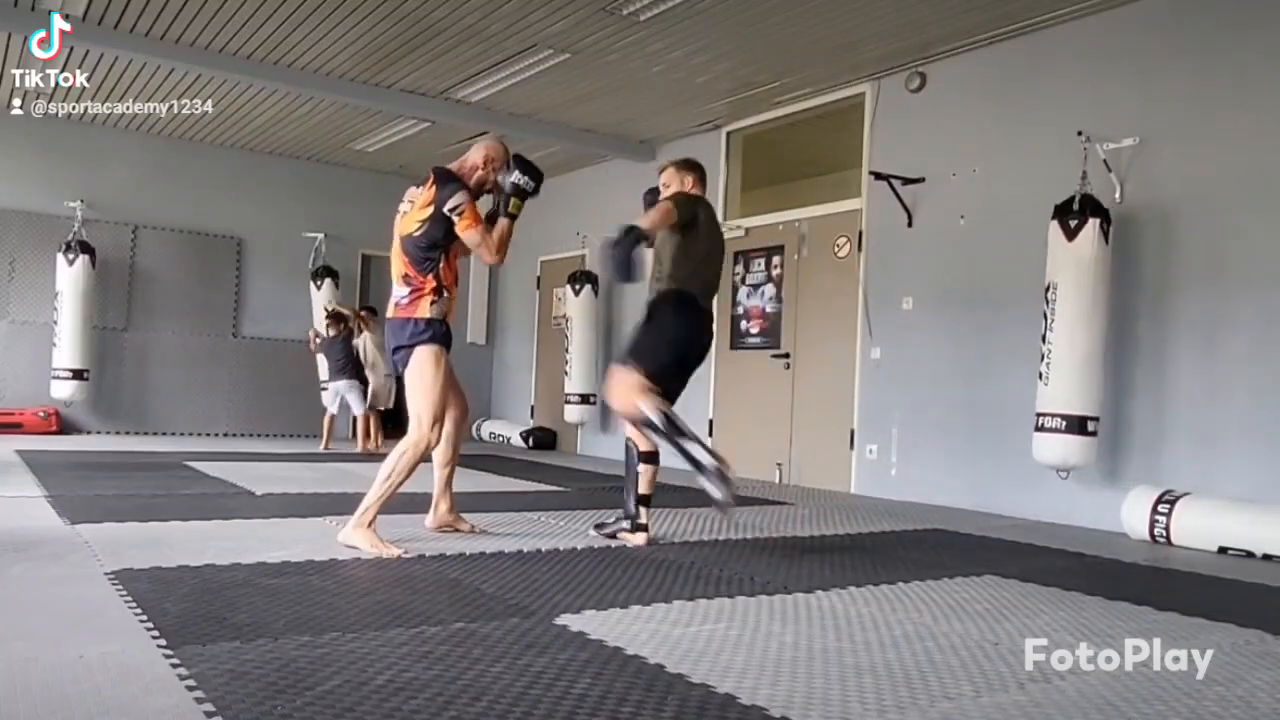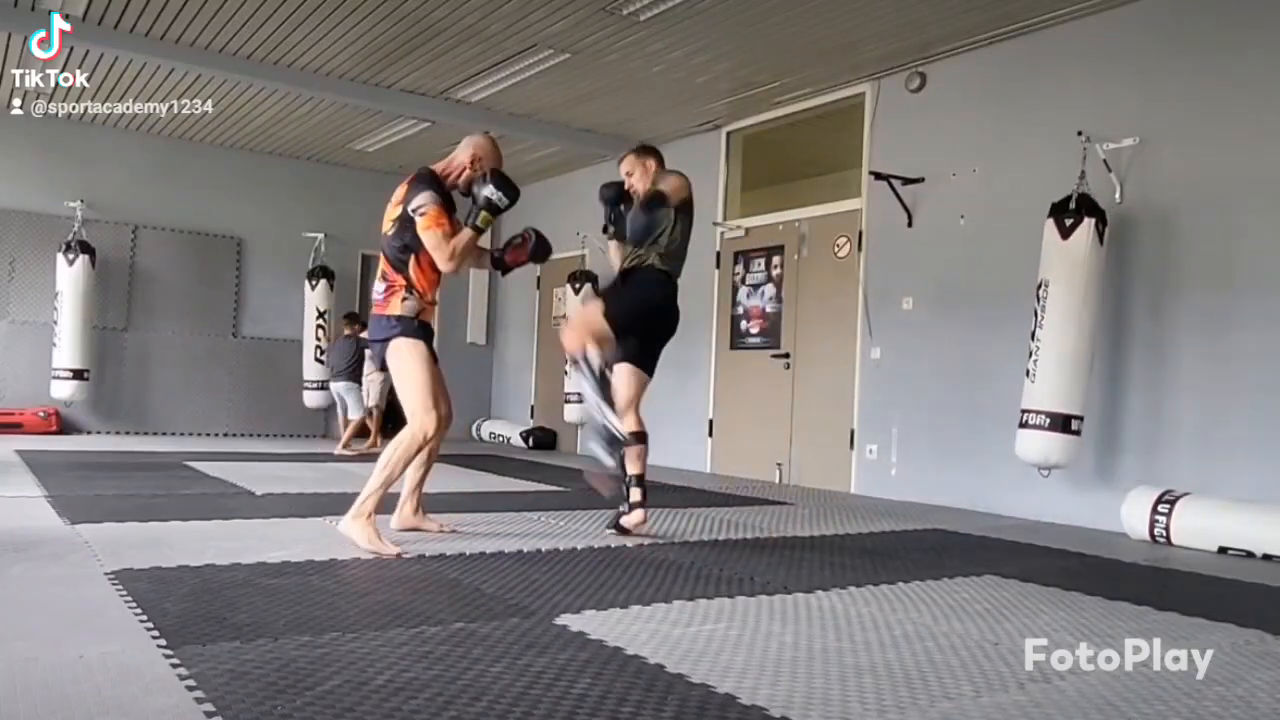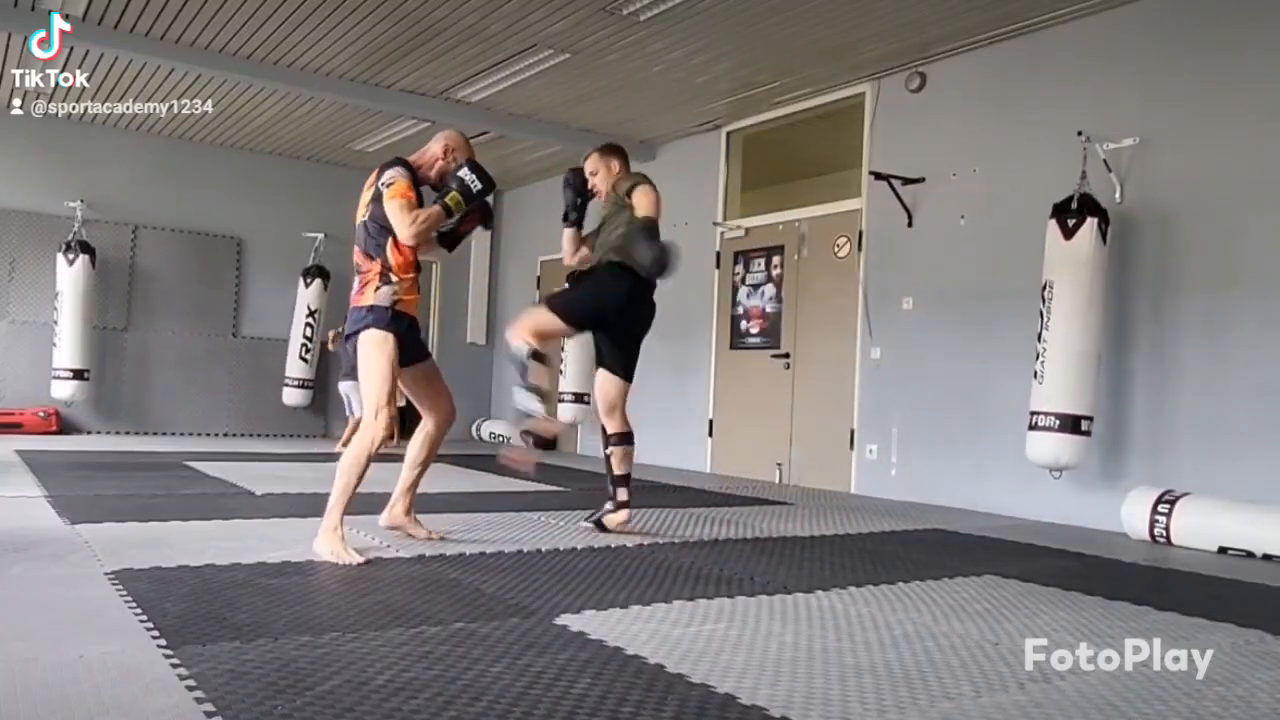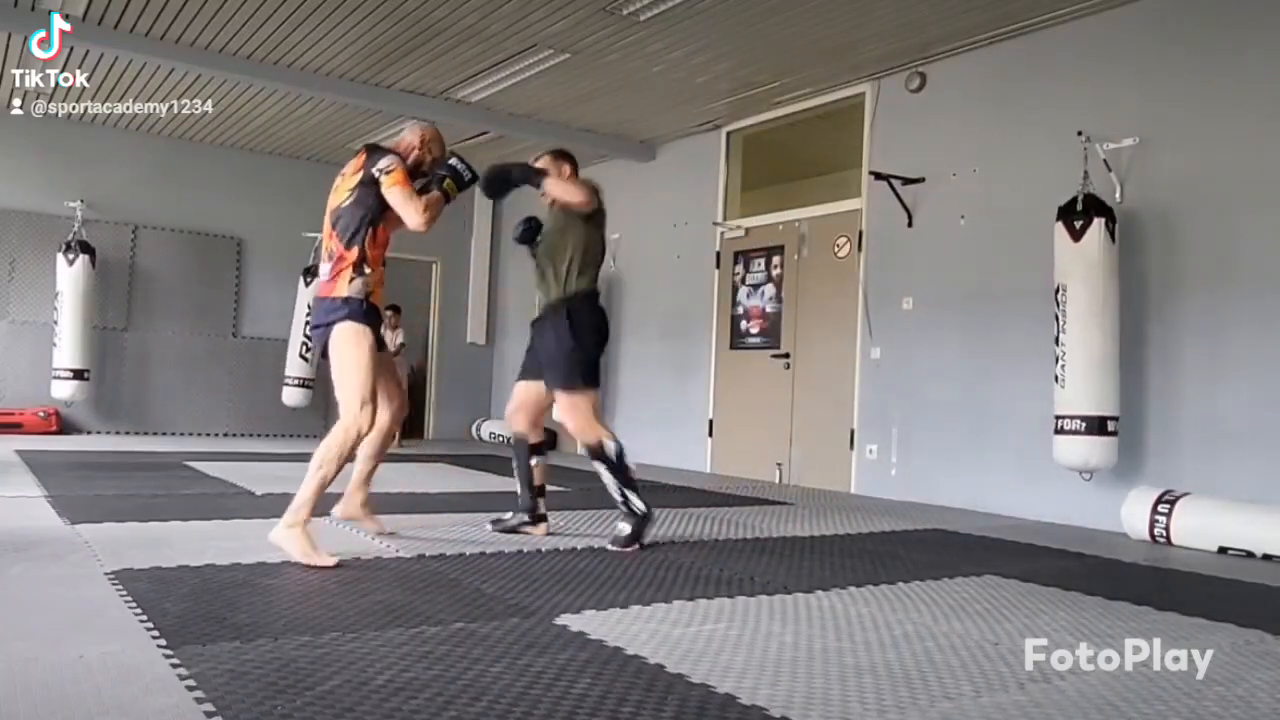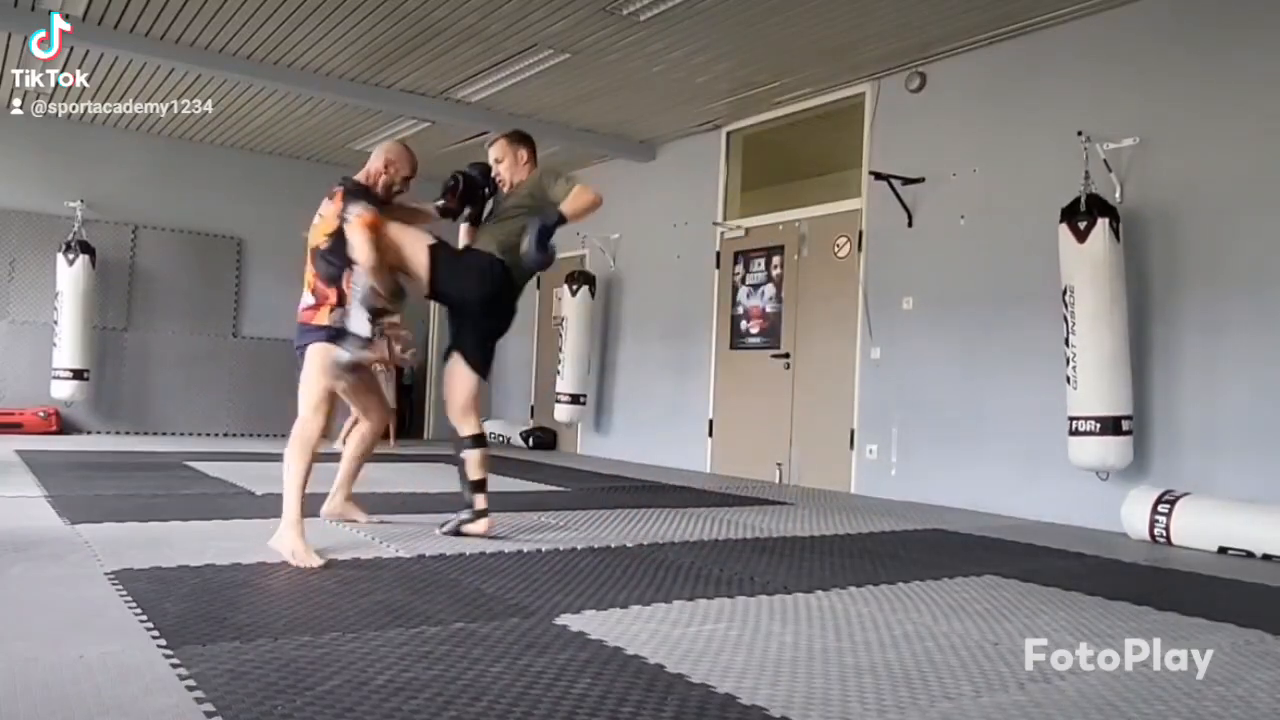
dt=0.4s
person 1, frame 1
left shoulder: (426, 189)
right shoulder: (451, 193)
right elbow: (493, 254)
left wrist: (501, 207)
right wrist: (514, 202)
left hip: (413, 321)
right hip: (420, 324)
left knee: (456, 411)
right knee: (425, 432)
left ankle: (442, 508)
right ankle: (360, 524)
person 1, frame 2
left shoulder: (431, 190)
right shoulder: (424, 192)
left elbow: (451, 254)
right elbow: (447, 261)
left wrist: (503, 258)
right wrist: (484, 213)
left hip: (409, 319)
right hip: (398, 320)
left knee: (442, 415)
right knee: (425, 425)
left ankle: (408, 510)
right ankle: (360, 514)
person 1, frame 3
left shoulder: (407, 185)
right shoulder: (396, 175)
right elbow: (409, 232)
left wrist: (456, 231)
right wrist: (454, 198)
left hip: (401, 317)
right hip: (378, 313)
left knee: (441, 412)
right knee: (378, 423)
left ankle: (400, 508)
right ankle: (330, 531)
person 1, frame 4
left shoulder: (365, 171)
right shoulder: (384, 160)
right elbow: (419, 218)
left wrist: (435, 191)
right wrist: (447, 185)
left hip: (352, 305)
right hip: (347, 303)
left knee: (393, 401)
right knee: (358, 419)
left ankle: (355, 499)
right ankle: (292, 523)
person 1, frame 5
left shoulder: (351, 196)
right shoulder: (358, 202)
left elbow: (411, 217)
right elbow: (366, 254)
right wrist: (391, 298)
left hip: (338, 328)
right hip: (324, 327)
left knee: (377, 414)
right knee: (315, 417)
left ankle: (338, 499)
right ankle: (289, 529)
person 2, frame 1
left shoulder: (690, 203)
right shoulder: (700, 228)
left elbow: (664, 213)
left wrist: (634, 231)
right wrist: (651, 235)
left hip: (673, 315)
right hip: (691, 323)
left knee: (623, 392)
right knee: (633, 421)
left ankle: (705, 461)
right ankle: (634, 521)
person 2, frame 2
left shoulder: (672, 184)
right shoulder: (649, 213)
left elbow: (671, 187)
right elbow: (623, 264)
left wrist: (651, 200)
right wrist: (615, 220)
left hip: (648, 286)
right hip: (645, 302)
left knee: (576, 333)
right knee: (624, 406)
left ankle: (607, 430)
right ankle: (634, 503)
person 2, frame 3
left shoulder: (631, 183)
right shoulder: (609, 219)
left elbow: (648, 197)
right elbow: (572, 258)
left wrist: (648, 231)
right wrist: (573, 212)
left hip: (614, 286)
right hip: (634, 305)
left knee: (522, 329)
right knee: (610, 407)
left ankle: (538, 427)
right ankle: (620, 501)
person 2, frame 4
left shoulder: (583, 197)
right shoulder: (559, 227)
left elbow: (576, 196)
left wrist: (527, 173)
right wrist: (534, 243)
left hip: (575, 318)
right hip: (553, 321)
left knee: (580, 424)
right knee: (520, 418)
left ankle: (634, 509)
right ankle: (531, 512)
person 2, frame 5
left shoulder: (540, 185)
right shoulder: (500, 201)
left elbow: (590, 196)
right elbow: (467, 250)
left wrist: (551, 221)
right wrist: (467, 211)
left hip: (482, 275)
right hip: (492, 301)
left knee: (382, 230)
right knee: (462, 410)
right ankle: (477, 510)
